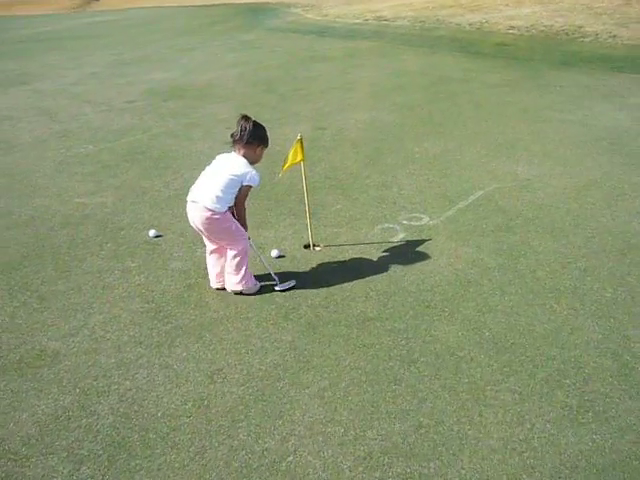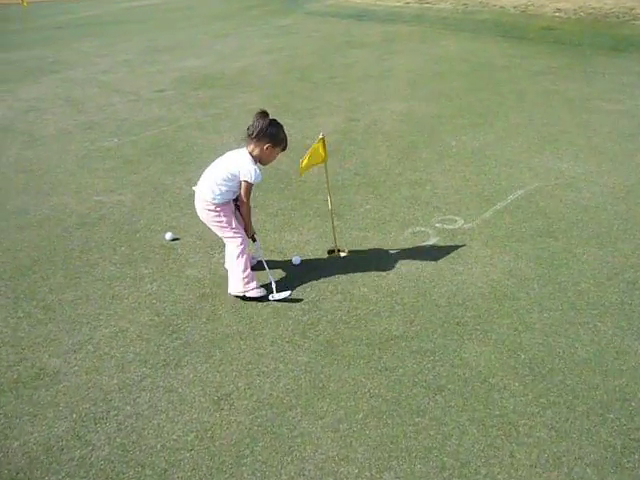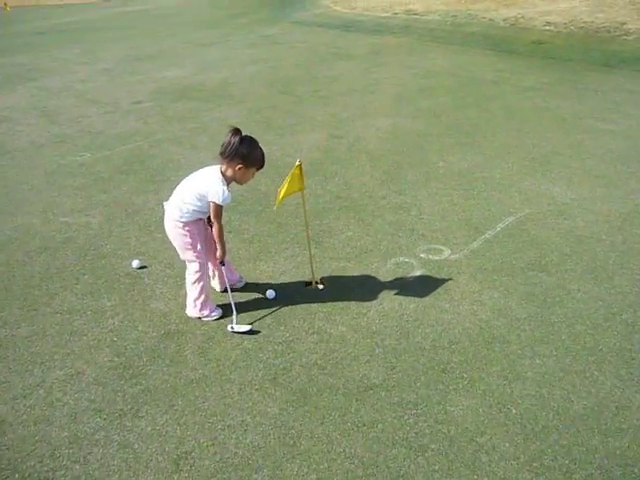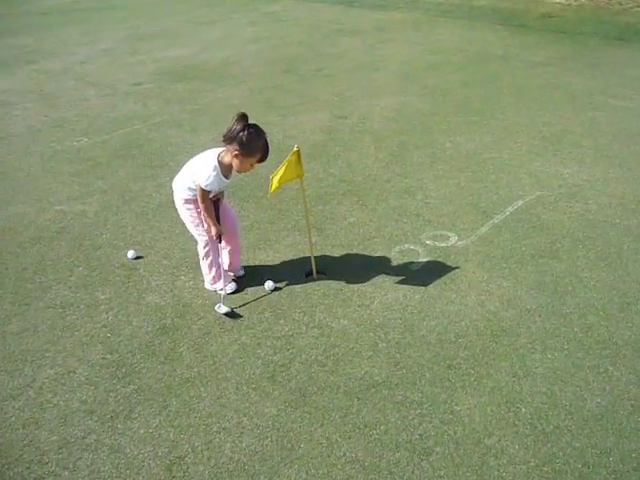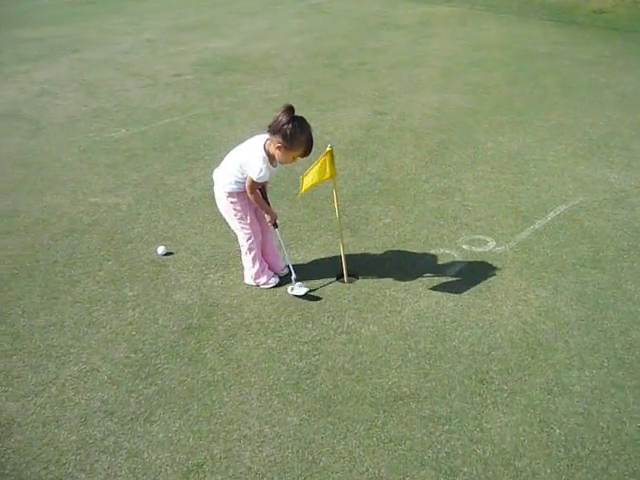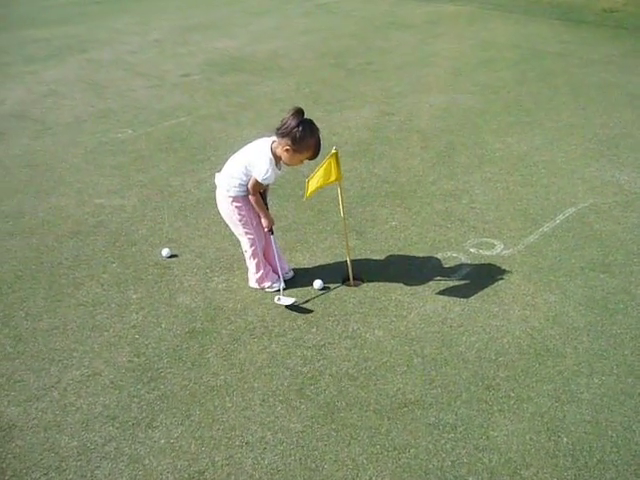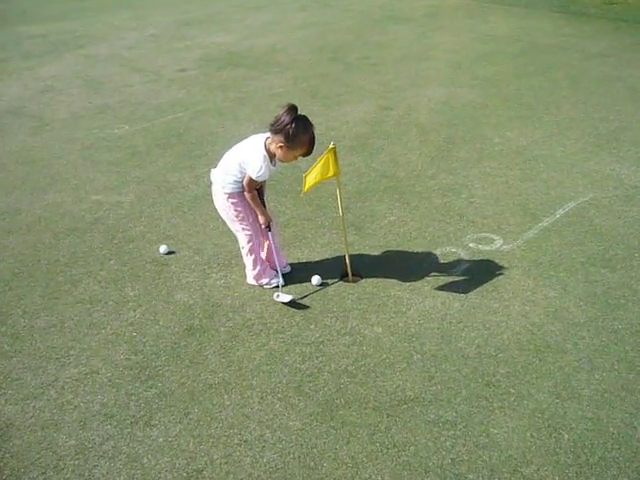
dt=0.5s
person 1, frame 1
left shoulder: (222, 158)
right shoulder: (250, 174)
right elbow: (239, 204)
left wrist: (236, 224)
right wrist: (244, 229)
left hip: (192, 206)
right hip: (211, 212)
left knee: (215, 243)
right knee: (239, 243)
left ankle: (218, 279)
right ankle: (240, 282)
person 1, frame 2
left shoulder: (240, 153)
right shoulder: (251, 170)
right elbow: (244, 202)
left wrist: (244, 224)
right wrist: (249, 226)
left hip: (205, 196)
right hip: (211, 204)
left knee: (236, 228)
right knee: (238, 238)
left ankle: (236, 261)
right ankle: (243, 284)
person 1, frame 3
left shoulder: (217, 171)
right shoulder: (220, 189)
right elbow: (216, 222)
right wrist: (220, 248)
left hip: (193, 216)
right hip: (181, 222)
left knee: (212, 248)
right knee: (198, 262)
left ankle: (224, 280)
right ankle: (199, 308)
person 1, frame 4
left shoulder: (226, 156)
right shoulder: (210, 172)
right elbow: (203, 201)
left wrist: (219, 193)
right wrist: (213, 225)
left hip: (208, 194)
right hip: (189, 198)
left knee: (230, 225)
right knee: (208, 238)
left ankle: (230, 265)
right ankle: (214, 280)
person 1, frame 5
left shoulder: (269, 141)
right shoulder: (260, 164)
right elbow: (251, 191)
left wrist: (262, 184)
right wrist: (268, 211)
left hip: (244, 187)
right hip: (230, 192)
left knee: (264, 226)
right knee: (250, 233)
left ankle: (272, 264)
right ankle: (257, 275)
person 1, frame 6
left shoulder: (274, 143)
right shoulder: (266, 167)
right elbow: (252, 192)
left wrist: (264, 202)
right wrist: (265, 216)
left hip: (244, 190)
right hip: (232, 196)
left knee: (265, 231)
right knee: (253, 237)
left ankle: (276, 268)
right ankle: (261, 278)
person 1, frame 7
left shoulder: (269, 140)
right shoulder: (260, 164)
right elbow: (248, 189)
left wrist: (261, 195)
right wrist: (261, 213)
left hip: (242, 185)
right hip: (229, 191)
left knee: (265, 225)
right knee: (250, 233)
left ankle: (273, 261)
right ankle: (259, 275)
